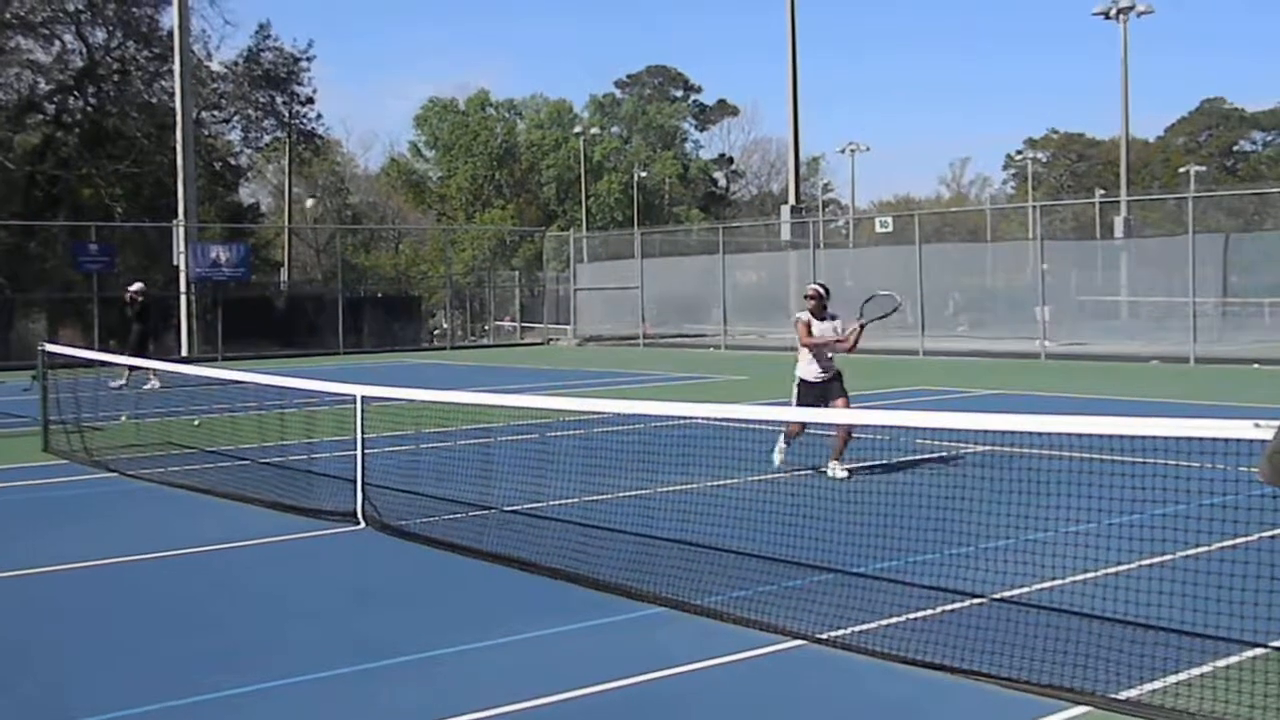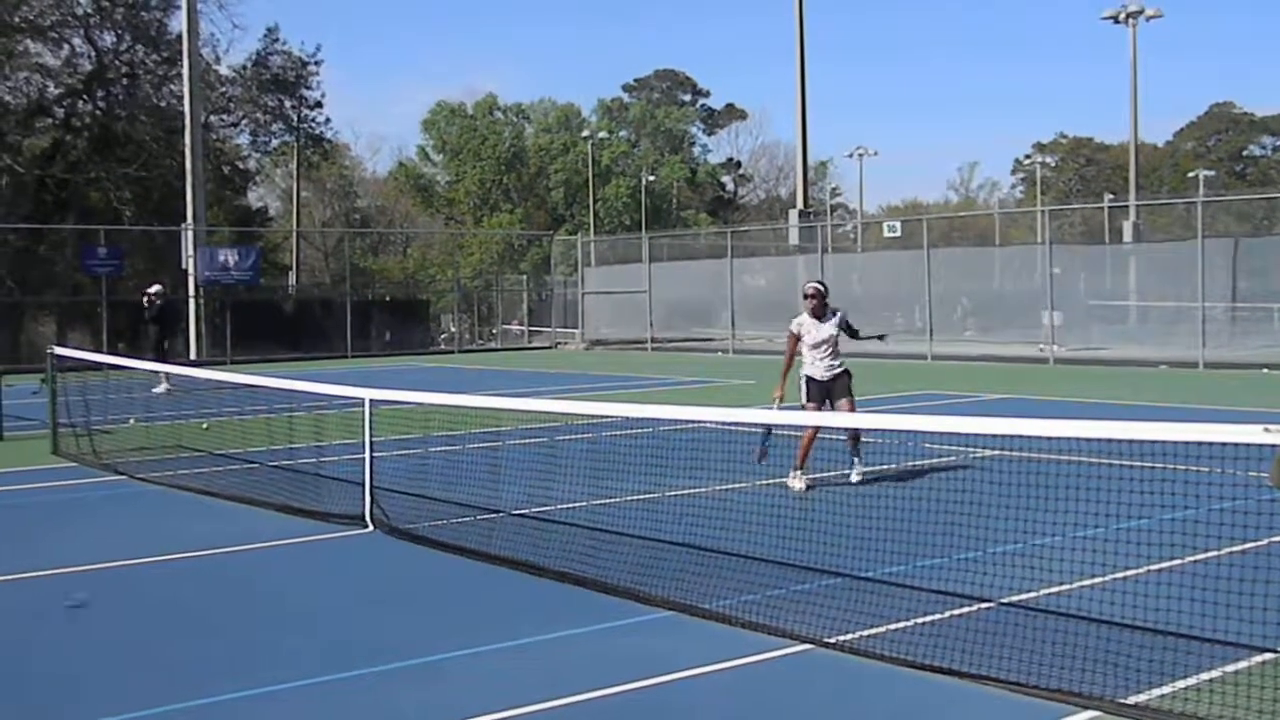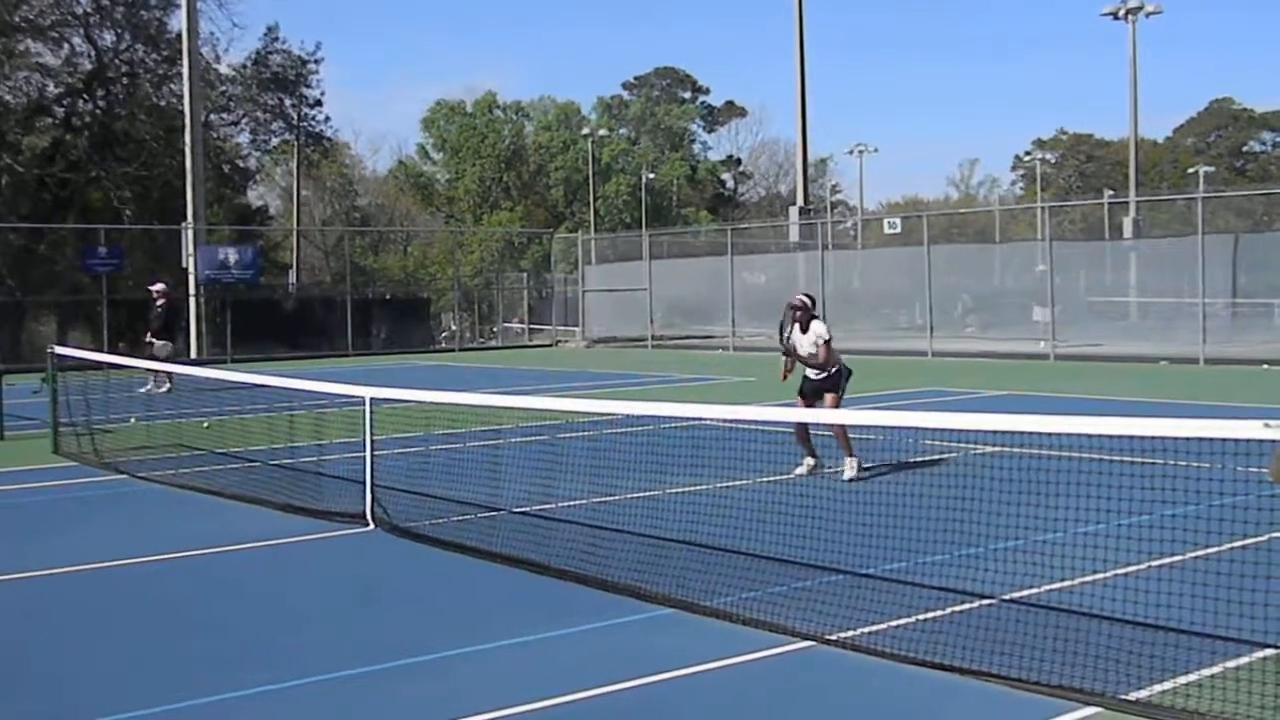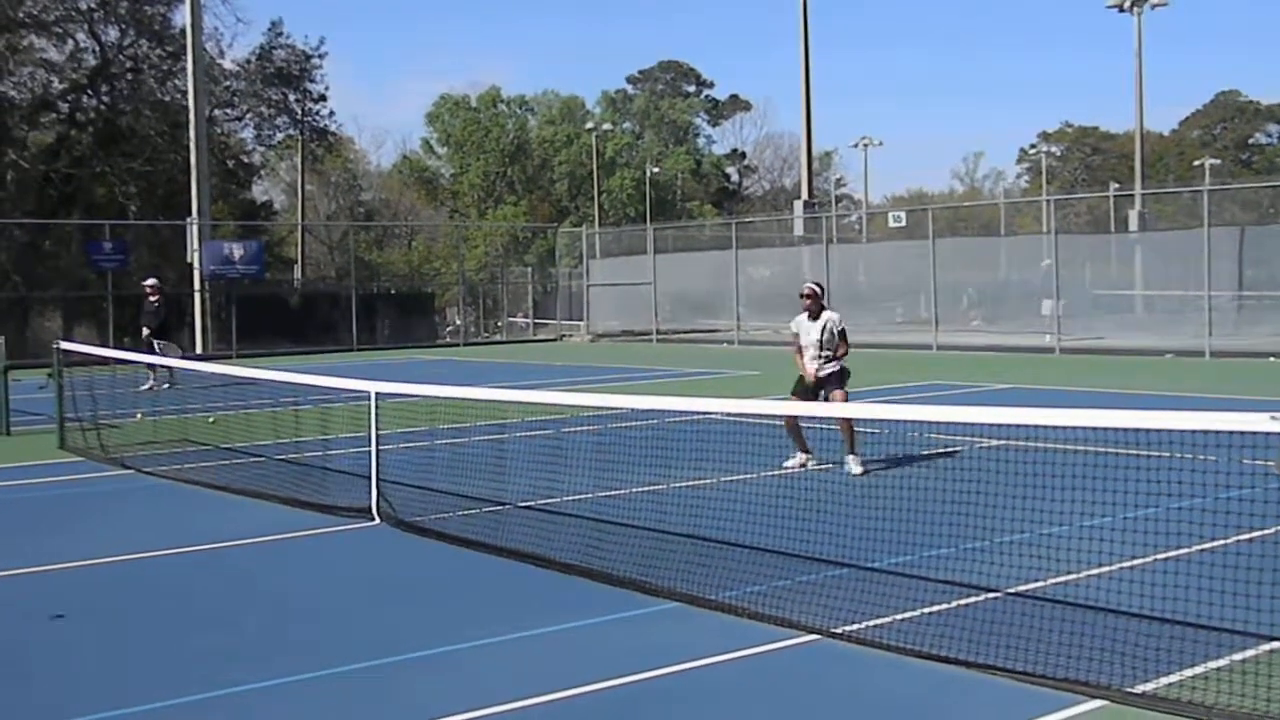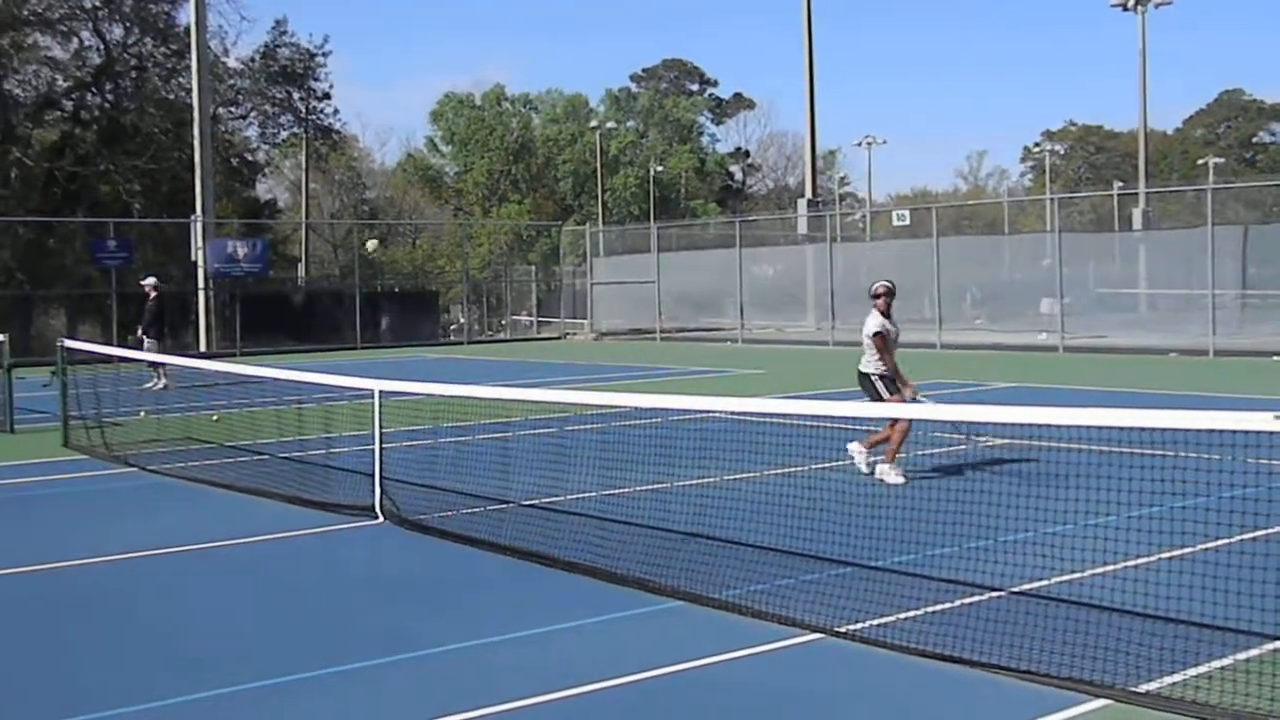
dt=0.7s
person 1, frame 1
left shoulder: (835, 320)
right shoulder: (802, 318)
left elbow: (847, 348)
right elbow: (805, 341)
left wrist: (858, 330)
right wrist: (831, 339)
left hip: (830, 378)
right hip: (806, 379)
right knee: (797, 428)
left ankle: (835, 463)
right ankle: (784, 441)
person 1, frame 2
left shoulder: (837, 315)
right shoulder: (799, 323)
left elbow: (853, 333)
right elbow: (790, 355)
left wrist: (873, 336)
right wrist: (781, 386)
left hip: (837, 376)
right hip: (813, 379)
right knee: (812, 428)
left ankle: (855, 458)
right ankle: (796, 473)
person 1, frame 3
left shoulder: (819, 329)
right shoulder: (794, 329)
left elbow: (824, 364)
right elbow: (791, 352)
left wrist: (798, 358)
right wrist: (787, 367)
left hip: (833, 375)
right hip: (810, 377)
right knee: (799, 421)
left ankle: (851, 460)
right ankle: (811, 459)
person 1, frame 4
left shoulder: (833, 319)
right shoulder: (798, 321)
left elbow: (844, 349)
right elbow: (797, 353)
left wrist: (830, 359)
right wrist: (806, 371)
left hip: (832, 374)
right hip: (808, 376)
right knee: (789, 418)
left ankle: (851, 457)
right ankle: (803, 454)
person 1, frame 5
left shoulder: (886, 316)
right shoulder: (876, 324)
right elbow: (887, 359)
right wrist: (906, 385)
left hip: (885, 375)
right hip: (873, 376)
left knee: (897, 425)
right knee: (905, 419)
left ankle: (861, 447)
right ankle: (886, 466)
